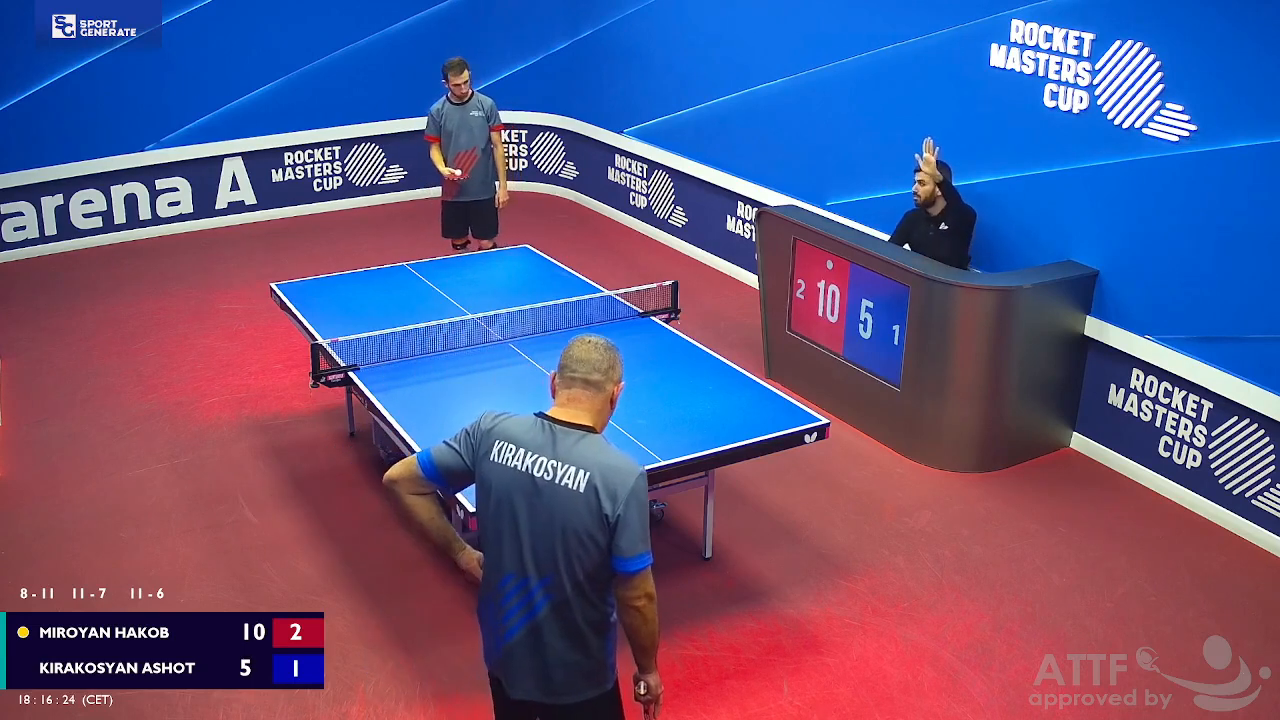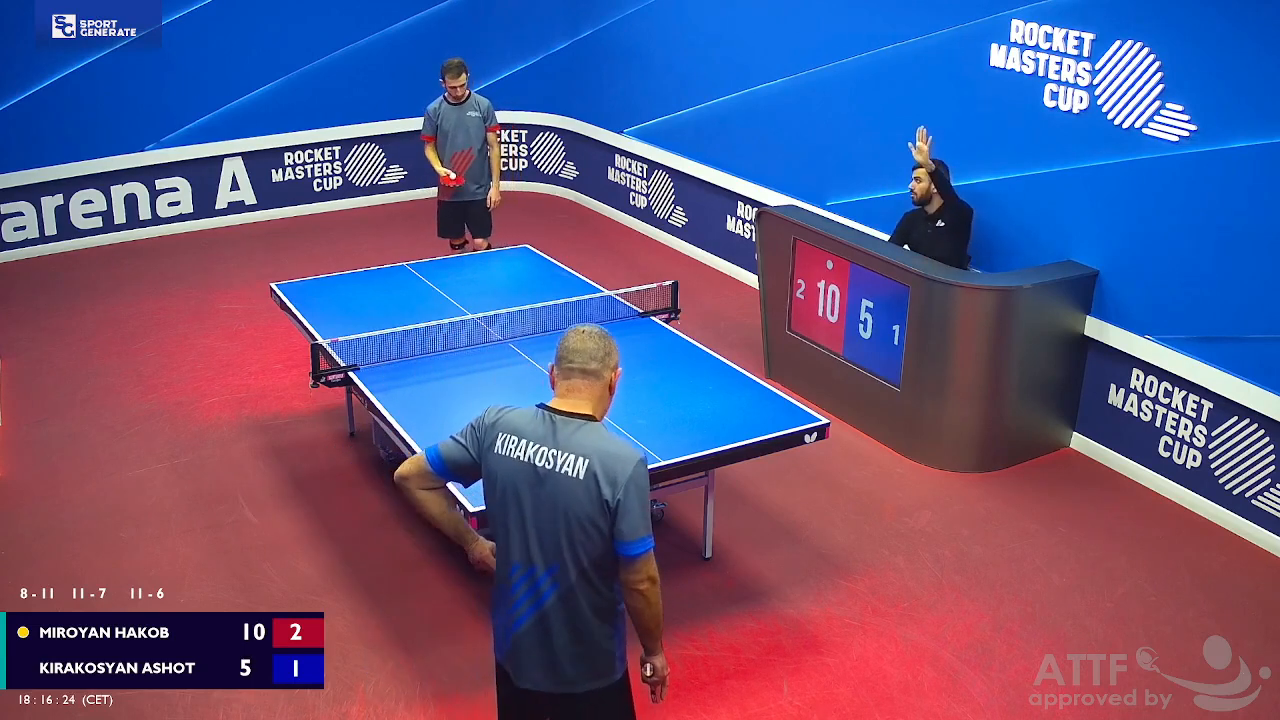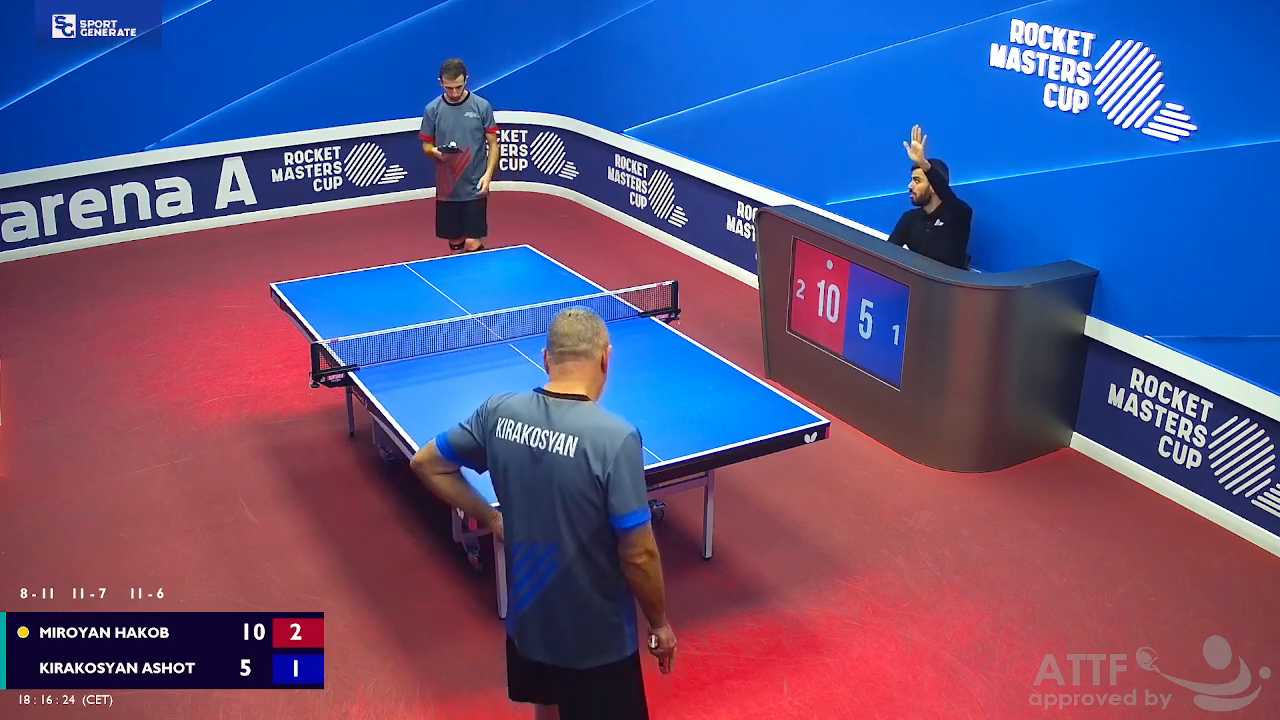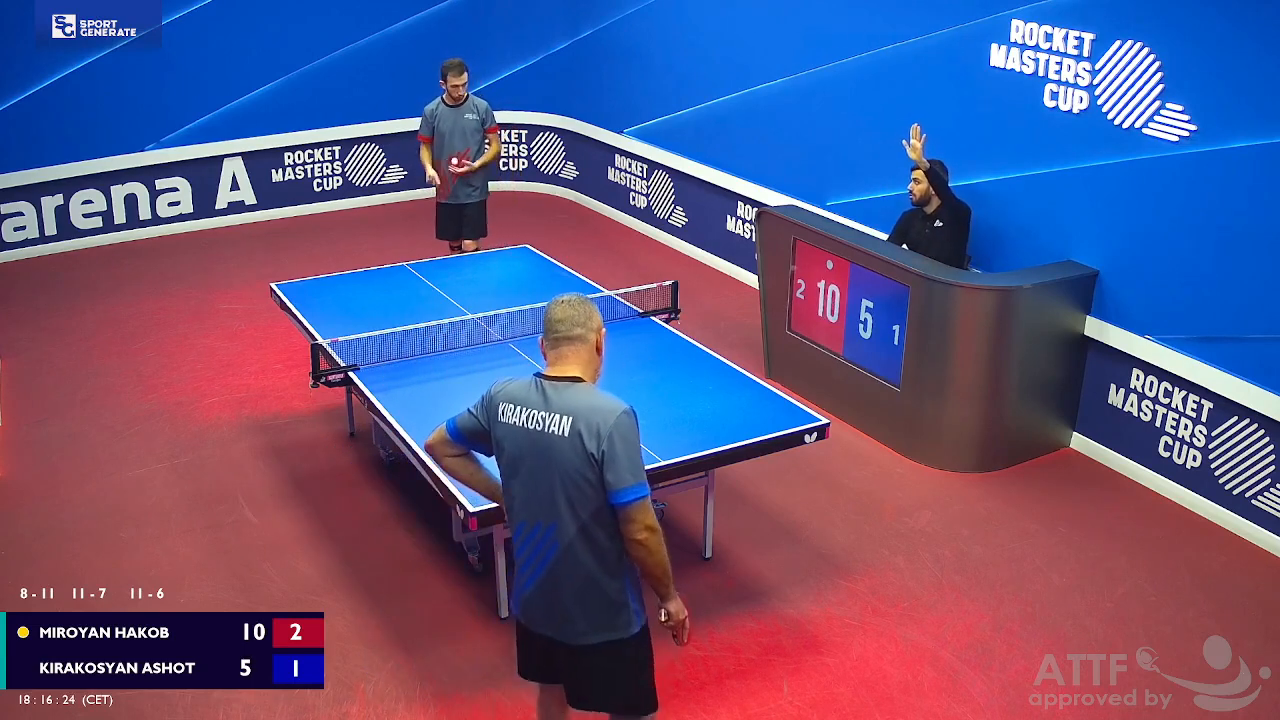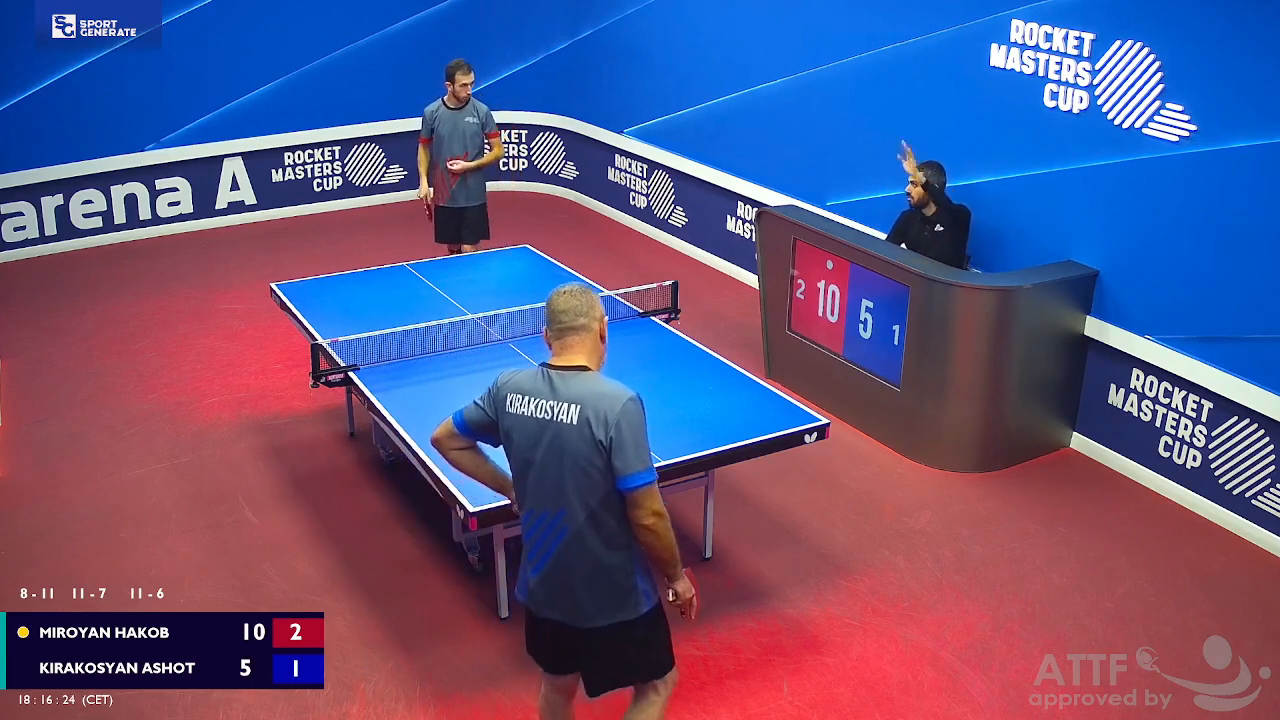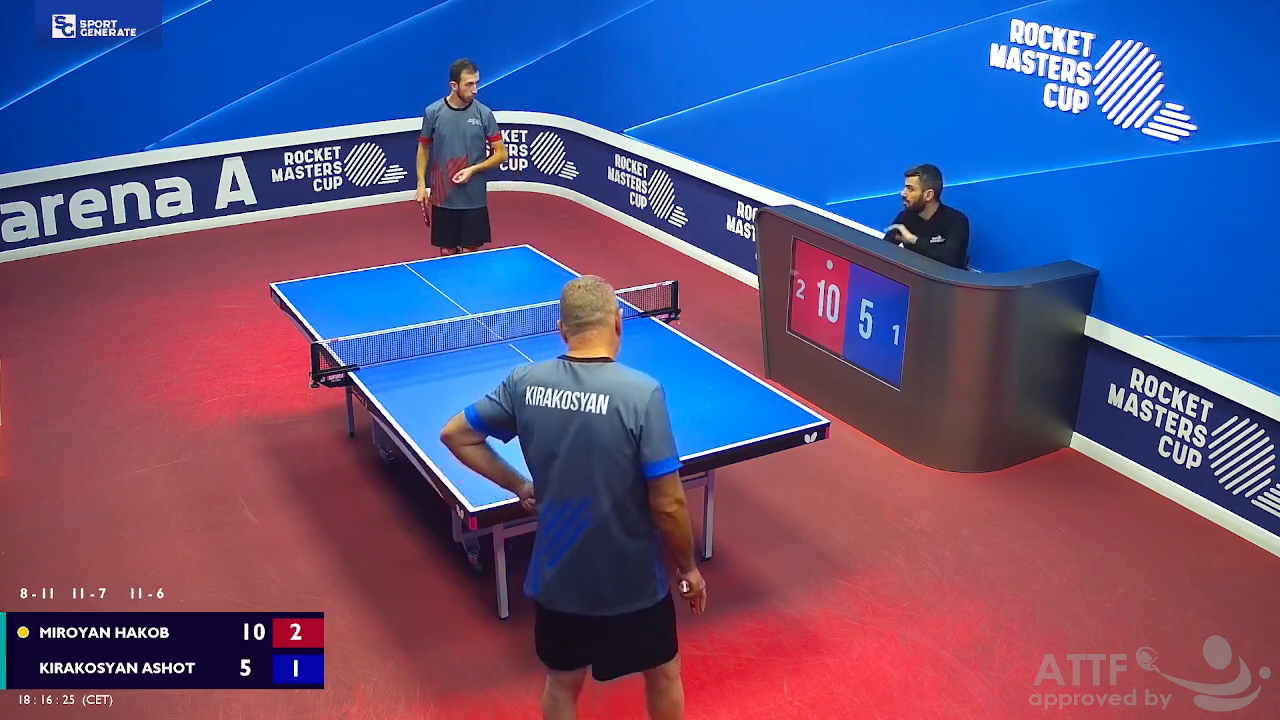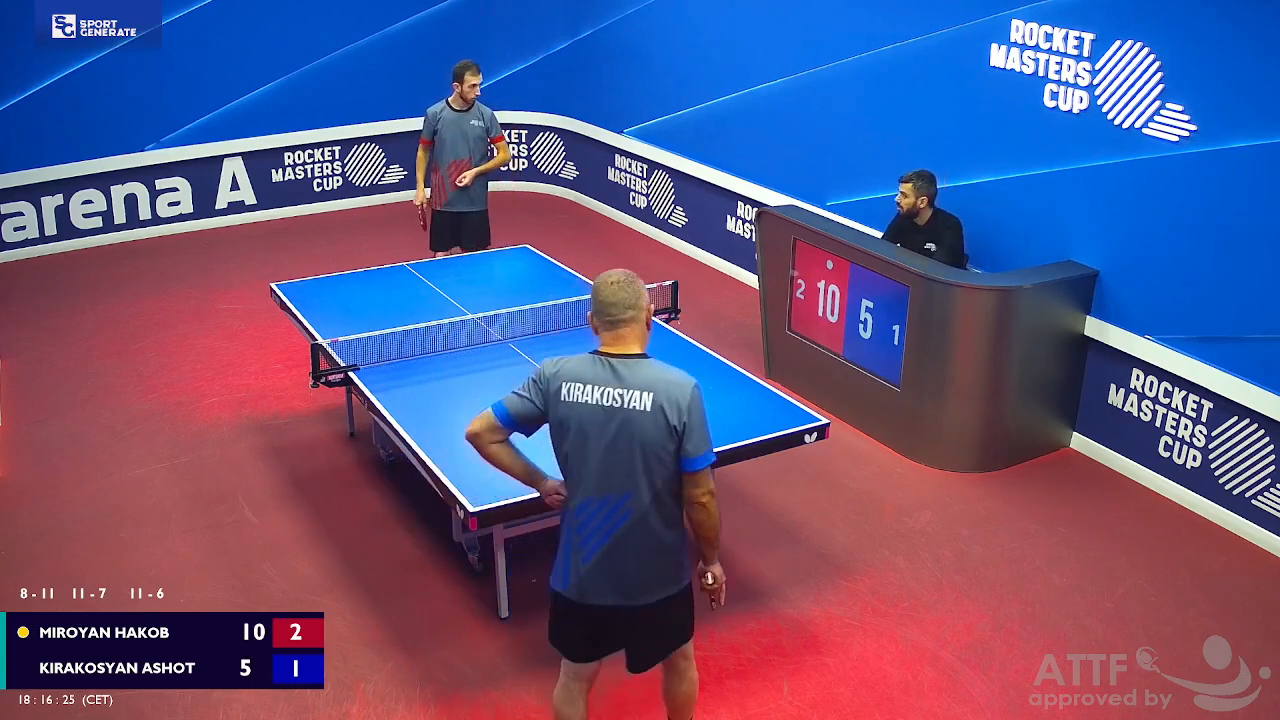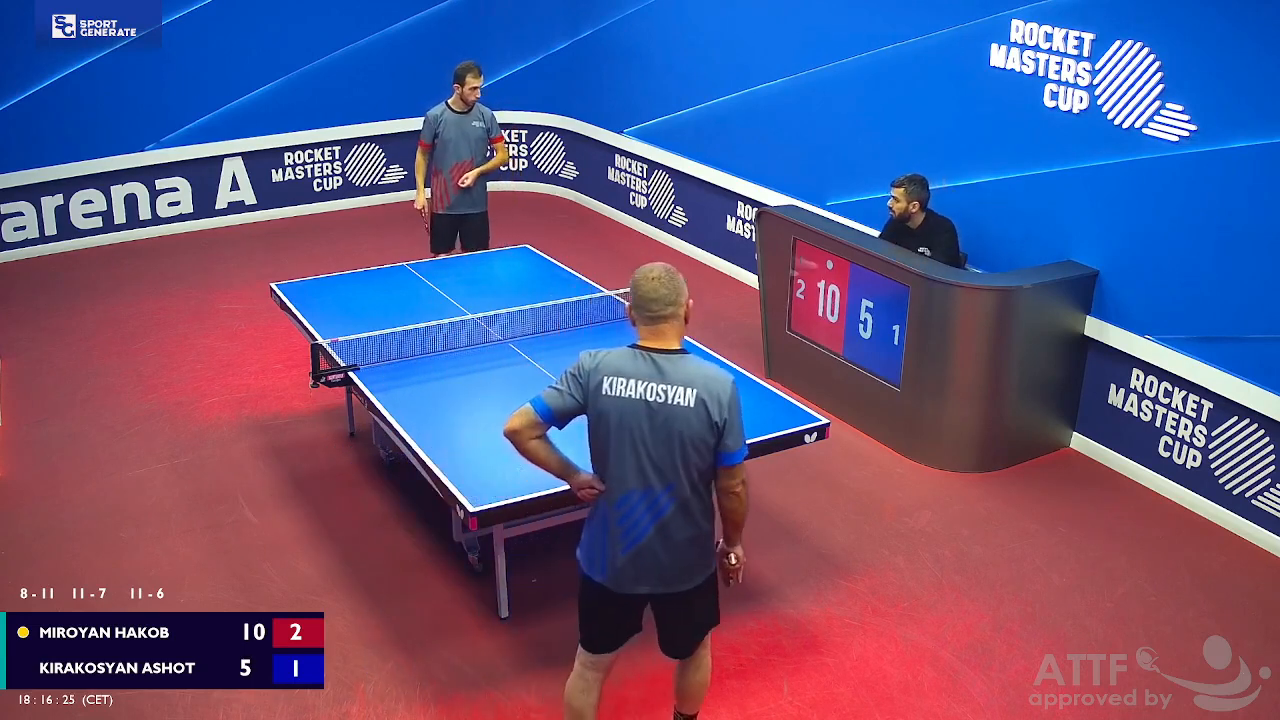
dt=0.2s
person 1, frame 1
left shoulder: (491, 431)
right shoulder: (621, 477)
left elbow: (401, 480)
right elbow: (636, 597)
left wrist: (459, 551)
right wrist: (647, 668)
left hip: (503, 645)
right hip: (577, 668)
person 1, frame 2
left shoulder: (495, 425)
right shoulder: (622, 462)
left elbow: (411, 476)
right elbow: (640, 582)
left wrist: (472, 542)
right wrist: (654, 651)
left hip: (514, 637)
right hip: (587, 658)
person 1, frame 3
left shoulder: (498, 411)
right shoulder: (614, 437)
left elbow: (426, 464)
right elbow: (639, 555)
right wrist: (659, 623)
left hip: (527, 617)
right hip: (596, 635)
person 1, frame 4
left shoulder: (501, 397)
right shoulder: (610, 417)
left elbow: (438, 446)
right elbow: (640, 531)
right wrist: (668, 596)
left hip: (534, 598)
right hip: (604, 611)
person 1, frame 5
left shoulder: (508, 388)
right shoulder: (618, 403)
left elbow: (444, 439)
right elbow: (647, 515)
right wrist: (676, 576)
left hip: (544, 584)
right hip: (616, 593)
right knee: (656, 684)
person 1, frame 6
left shoulder: (525, 382)
right shoulder: (642, 394)
left elbow: (455, 435)
right elbow: (668, 503)
right wrist: (688, 567)
left hip: (556, 576)
right hip: (632, 581)
left knee: (562, 683)
right knee: (662, 673)
person 1, frame 7
left shoulder: (555, 375)
right shoulder: (680, 390)
left elbow: (480, 433)
right elbow: (699, 496)
left wrist: (541, 482)
right wrist: (710, 560)
left hip: (581, 568)
right hip: (658, 571)
left knee: (575, 676)
right knee: (679, 658)
person 1, frame 8
left shoulder: (594, 368)
right shoulder: (718, 384)
left elbow: (518, 429)
right elbow: (732, 487)
left wrist: (573, 476)
right wrist: (732, 544)
left hip: (608, 556)
right hip: (686, 558)
left knee: (590, 665)
right knee: (693, 653)
person 2, frame 1
left shoulder: (486, 105)
right shoulder: (437, 111)
left elbow: (498, 146)
right elbow: (434, 147)
left wrist: (503, 185)
right wrist: (443, 169)
left hip: (483, 191)
right hip: (453, 192)
left knee: (487, 244)
right knee: (458, 244)
person 2, frame 2
left shoulder: (483, 105)
right shoulder: (434, 110)
left elbow: (494, 147)
right elbow: (429, 146)
left wrist: (495, 186)
right wrist: (439, 169)
left hip: (478, 190)
right hip: (449, 191)
left knee: (481, 244)
right knee: (456, 245)
person 2, frame 3
left shoulder: (482, 106)
right shoulder: (432, 110)
left elbow: (493, 144)
right elbow: (426, 144)
left wrist: (488, 174)
right wrist: (436, 152)
left hip: (474, 189)
right hip: (447, 191)
left knee: (472, 244)
right knee: (455, 245)
person 2, frame 4
left shoulder: (481, 108)
right shoulder: (431, 111)
left elbow: (496, 145)
right elbow: (425, 146)
left wrist: (476, 165)
right wrist: (429, 169)
left hip: (474, 192)
right hip: (446, 193)
left knee: (469, 247)
right knee: (455, 247)
person 2, frame 5
left shoulder: (481, 111)
right shoulder: (431, 113)
left elbow: (498, 151)
right elbow: (424, 148)
left wrist: (469, 165)
right wrist: (423, 181)
left hip: (473, 197)
right hip: (444, 197)
left knee: (469, 250)
right knee: (453, 249)
person 2, frame 6
left shoulder: (484, 114)
right shoulder: (433, 112)
left elbow: (501, 154)
right elbow: (424, 148)
left wrist: (472, 170)
right wrist: (421, 183)
left hip: (473, 200)
right hip: (443, 199)
left knee: (470, 253)
right knee: (447, 252)
person 2, frame 7
left shoulder: (486, 115)
right shoulder: (434, 114)
left elbow: (504, 154)
right elbow: (423, 151)
left wrist: (475, 172)
right wrist: (420, 187)
left hip: (474, 202)
right hip: (443, 202)
right knee: (441, 256)
person 2, frame 8
left shoulder: (486, 116)
right shoulder: (435, 116)
left elbow: (502, 154)
right elbow: (422, 155)
left wrist: (477, 172)
right wrist: (420, 192)
left hip: (475, 204)
right hip: (443, 204)
right knee: (442, 258)
